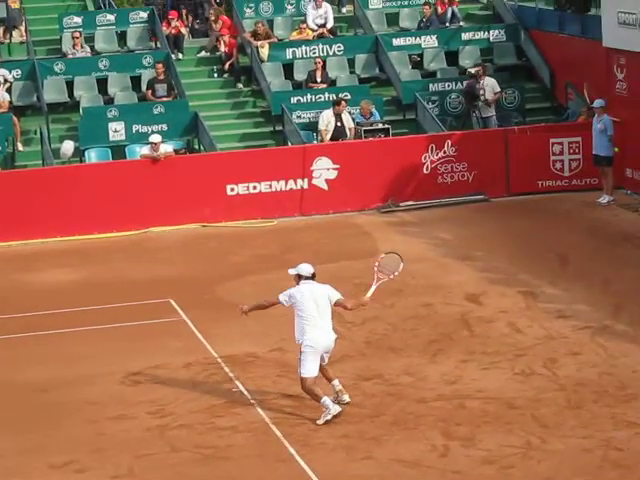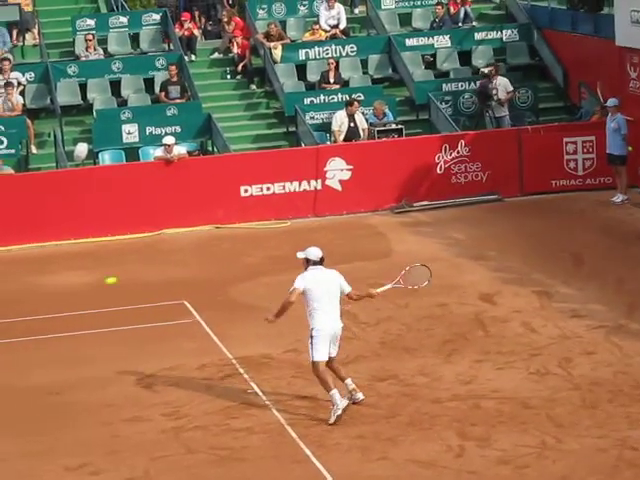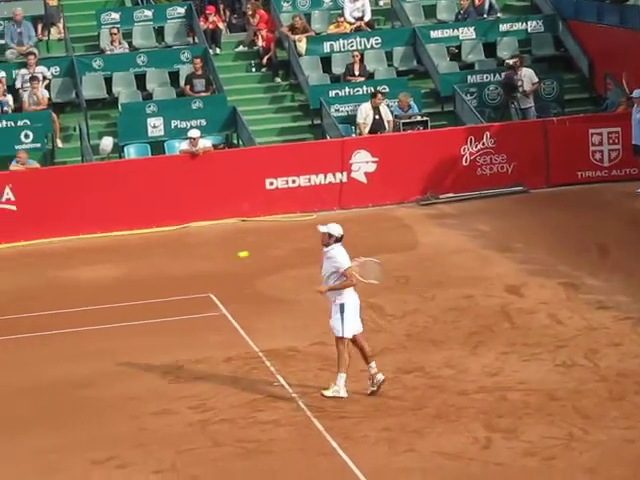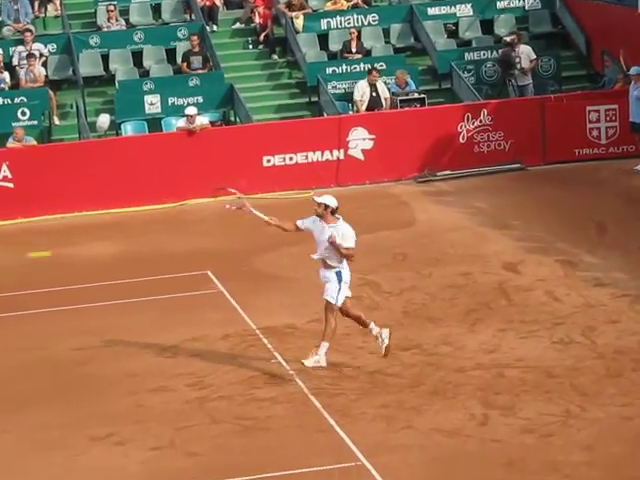
dt=0.1s
person 1, frame 1
left shoulder: (294, 292)
right shoulder: (326, 289)
left elbow: (269, 303)
right elbow: (348, 306)
left wrist: (249, 308)
right wrist: (361, 302)
left hip: (311, 341)
right hip: (329, 339)
left knee: (308, 385)
right knee: (321, 365)
left ankle: (329, 406)
right ankle: (341, 394)
person 1, frame 2
left shoulder: (304, 278)
right shoulder: (335, 275)
left elbow: (290, 299)
right elbow: (353, 296)
left wrist: (276, 316)
right wrist: (369, 294)
left hip: (320, 329)
right hip: (335, 325)
left knee: (319, 368)
right knee: (331, 362)
left ankle: (338, 402)
right ankle: (355, 392)
person 1, frame 3
left shoulder: (336, 254)
right shoulder: (332, 251)
left elbow: (351, 280)
right elbow: (348, 275)
left wrist: (329, 288)
left hip: (343, 303)
right hip: (342, 302)
left knee: (341, 343)
right knee: (357, 340)
left ankle: (339, 386)
right ankle: (375, 375)
person 1, frame 4
left shoulder: (345, 229)
right shoulder: (315, 221)
left elbow: (350, 256)
right elbow: (293, 227)
left wrist: (337, 246)
right wrist: (276, 223)
left hip: (338, 274)
right hip: (328, 273)
left knee: (330, 311)
right knee: (346, 310)
left ankle: (320, 356)
right ankle: (379, 333)
